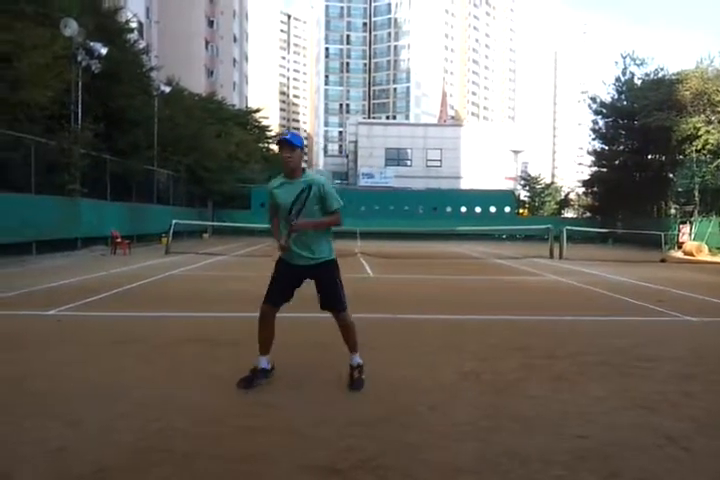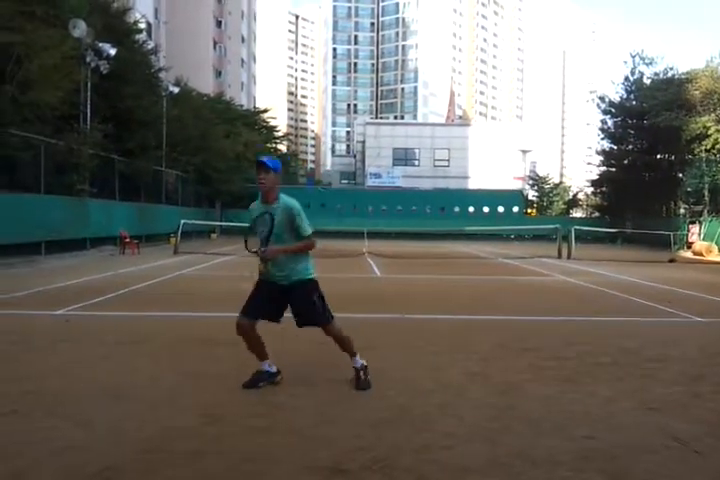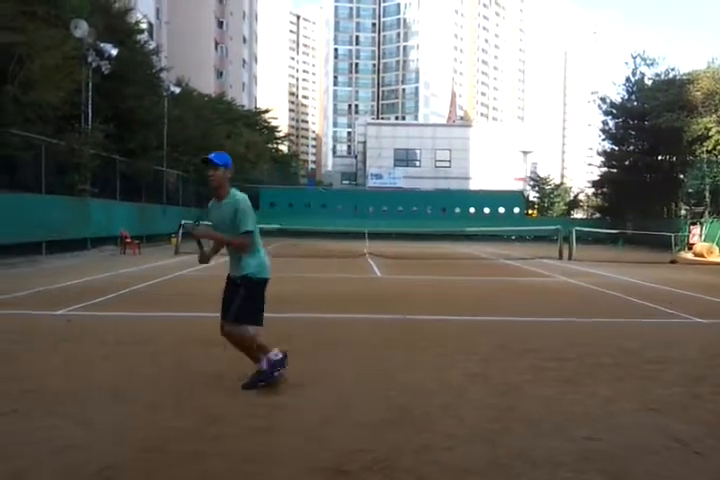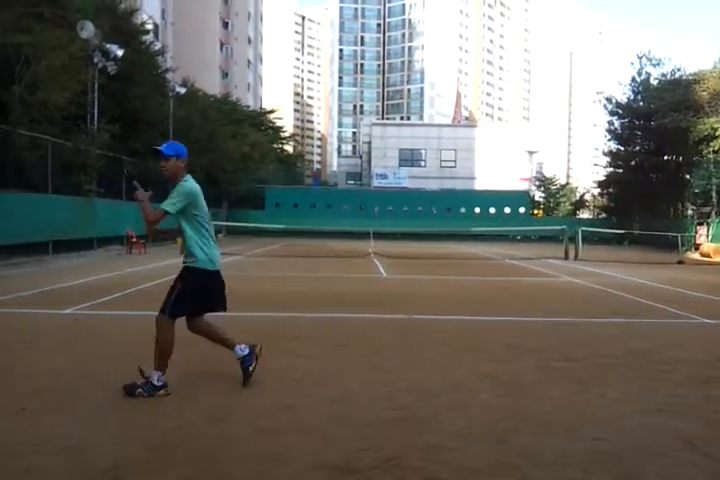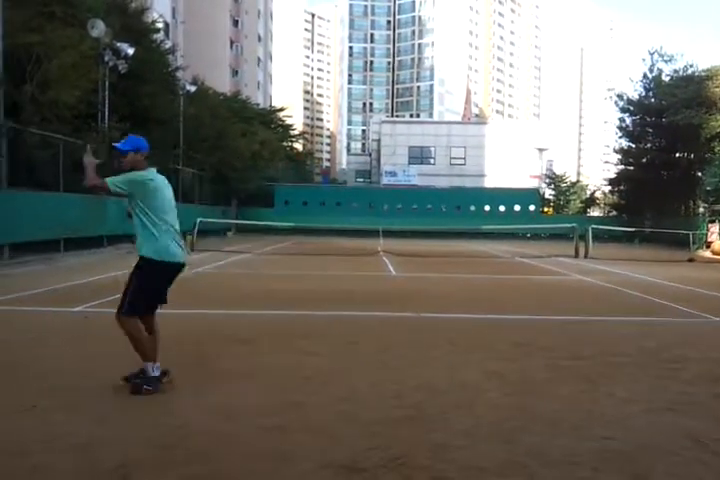
dt=0.2s
person 1, frame 1
left shoulder: (319, 183)
right shoulder: (274, 187)
left elbow: (336, 218)
left wrist: (310, 223)
right wrist: (279, 238)
left hip: (321, 258)
right hip: (290, 259)
left knee: (340, 313)
right knee: (267, 310)
left ankle: (355, 363)
right ankle: (263, 366)
person 1, frame 2
left shoulder: (291, 206)
right shoulder: (255, 209)
left elbow: (310, 243)
left wrist: (279, 250)
right wrist: (262, 260)
left hip: (300, 277)
right hip: (271, 278)
left knee: (329, 327)
right knee: (244, 324)
left ankle: (358, 365)
right ankle: (268, 369)
person 1, frame 3
left shoulder: (240, 201)
right shoulder: (213, 205)
left elbow: (244, 243)
left wrist: (211, 234)
right wrist: (210, 252)
left hip: (253, 272)
right hip: (237, 273)
left knee: (232, 328)
right knee: (228, 330)
left ankle: (274, 356)
right ankle: (266, 367)
person 1, frame 4
left shoulder: (186, 188)
right shoulder: (184, 188)
left elbow: (152, 219)
left wrist: (143, 200)
left hip: (199, 265)
right hip: (206, 264)
left knee: (165, 319)
right knee: (195, 321)
left ankle: (157, 381)
right ankle: (244, 352)
person 1, frame 5
left shoulder: (138, 180)
right shoulder: (160, 181)
left elbow: (92, 183)
left wrist: (89, 163)
left hip: (156, 257)
right hip: (174, 257)
left knee: (126, 317)
right knee: (143, 312)
left ankle: (153, 374)
right ankle: (152, 368)
